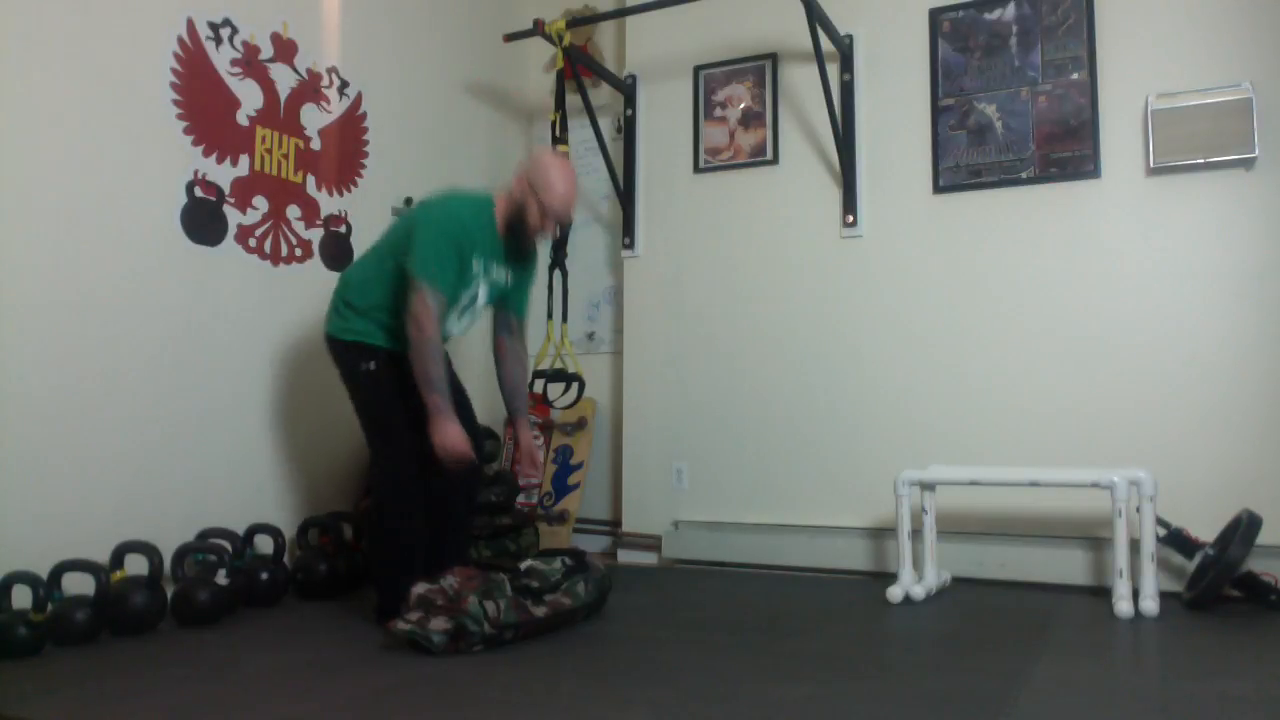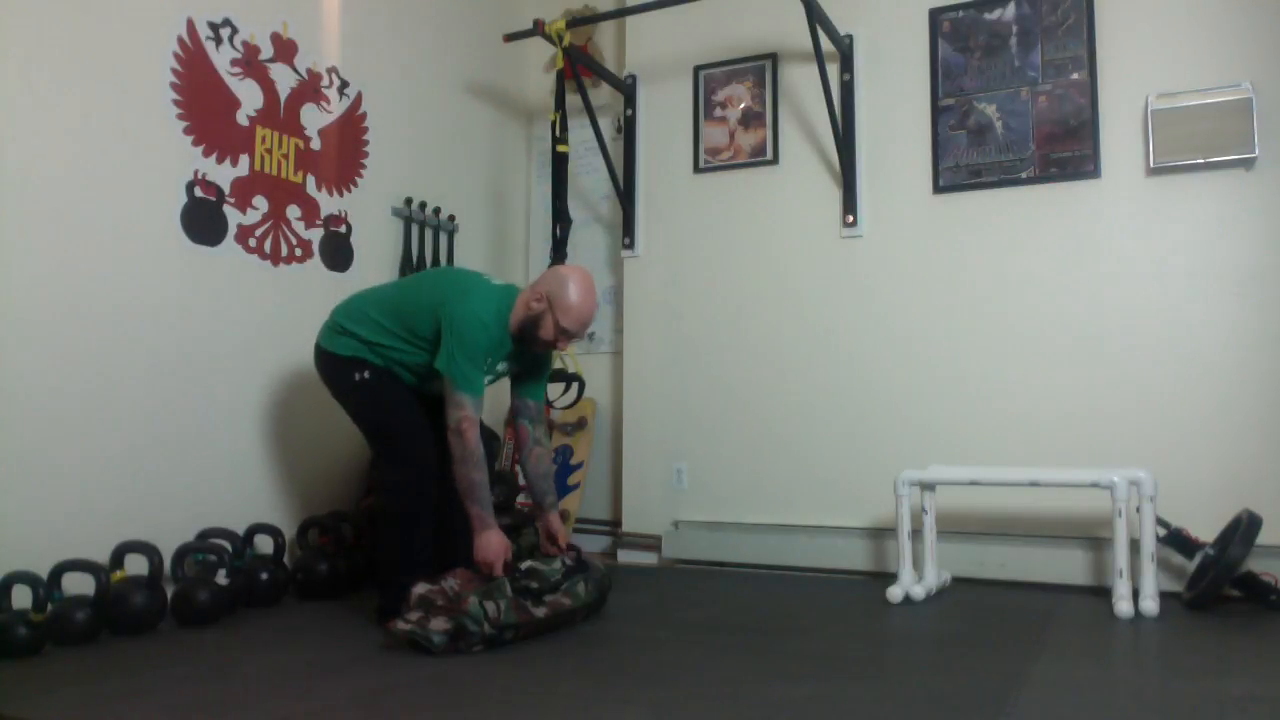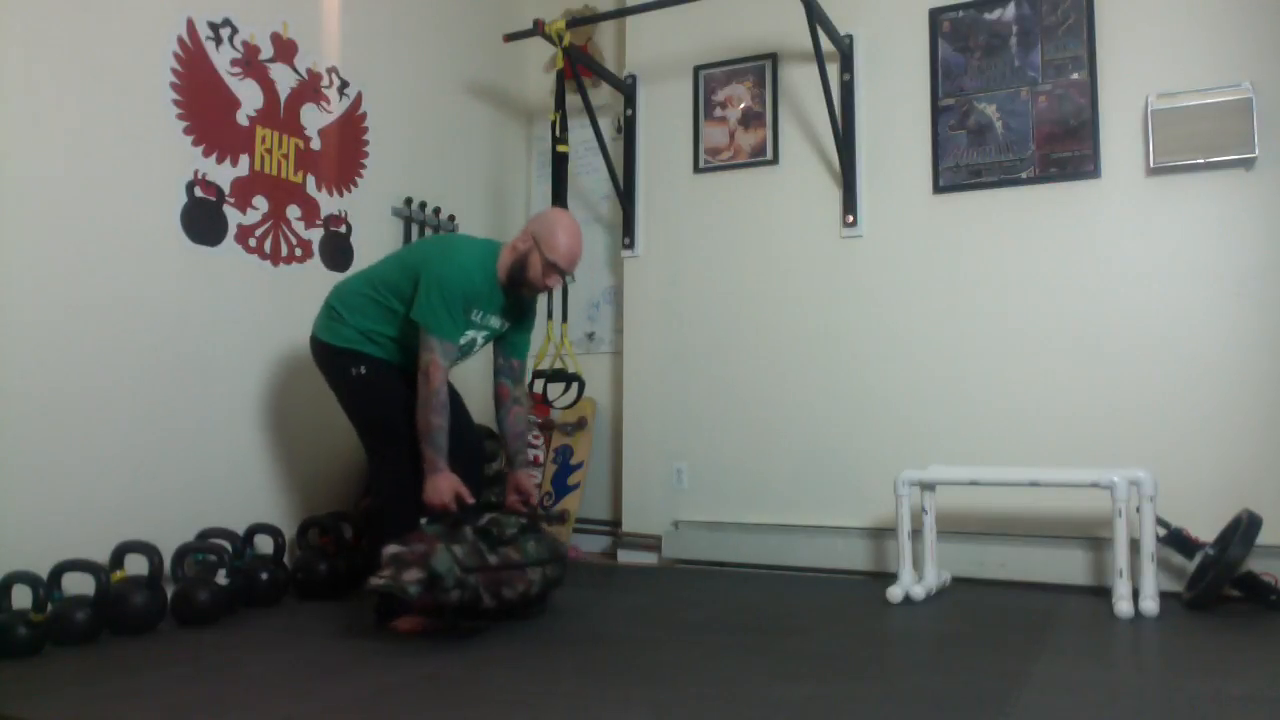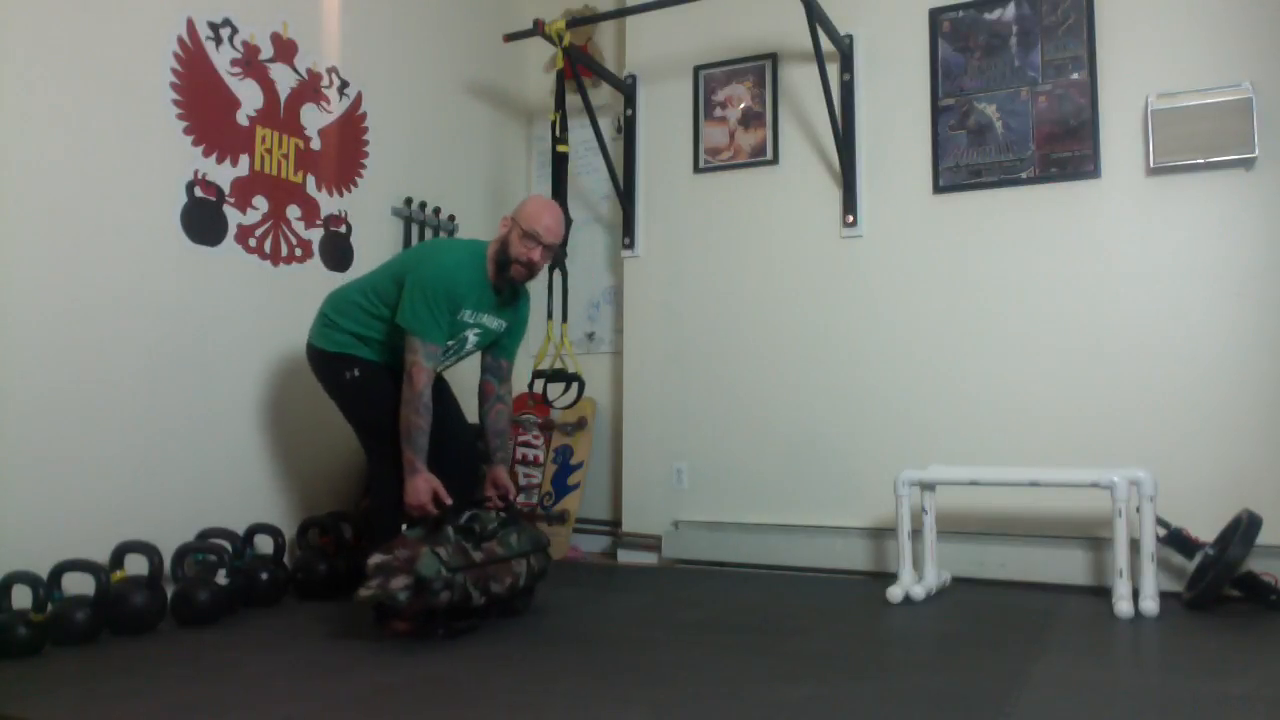
dt=0.5s
person 1, frame 1
left shoulder: (520, 254)
right shoulder: (452, 220)
left elbow: (510, 339)
right elbow: (424, 319)
left wrist: (522, 423)
right wrist: (442, 417)
left hip: (421, 352)
right hip: (365, 335)
left knee: (460, 459)
right knee: (404, 464)
right ankle: (399, 602)
person 1, frame 2
left shoulder: (532, 340)
right shoulder: (475, 315)
left elbow: (531, 430)
right elbow: (464, 429)
left wrist: (548, 512)
right wrist: (484, 527)
left hip: (409, 364)
right hip: (354, 351)
left knee: (466, 468)
right knee: (415, 460)
right ankle: (400, 605)
person 1, frame 3
left shoulder: (522, 299)
right shoulder: (459, 267)
left elbow: (511, 385)
right elbow: (433, 374)
left wrist: (518, 467)
right wrist: (436, 470)
left hip: (405, 351)
right hip: (351, 340)
left knee: (466, 450)
right knee: (402, 460)
person 1, frame 4
left shoulder: (516, 303)
right shoulder: (445, 270)
left elbow: (497, 385)
right elbow: (418, 378)
left wrist: (499, 463)
right wrist: (415, 471)
left hip: (402, 355)
right hip: (347, 345)
left knee: (461, 454)
right knee: (397, 462)
